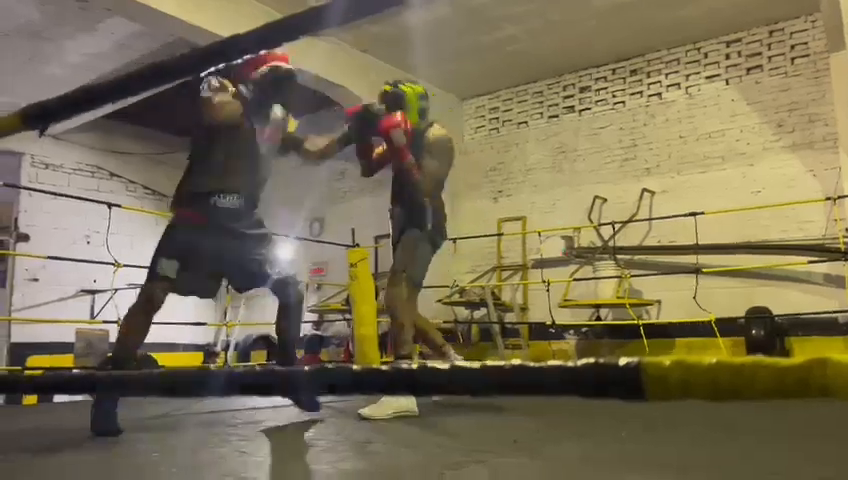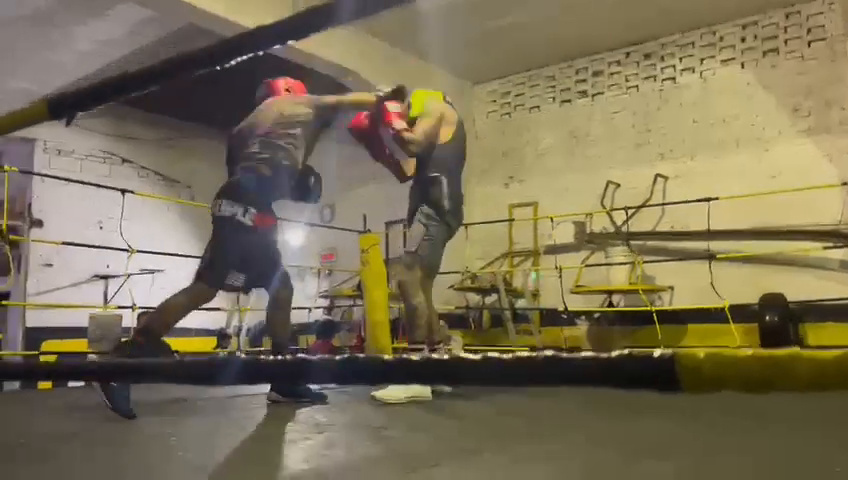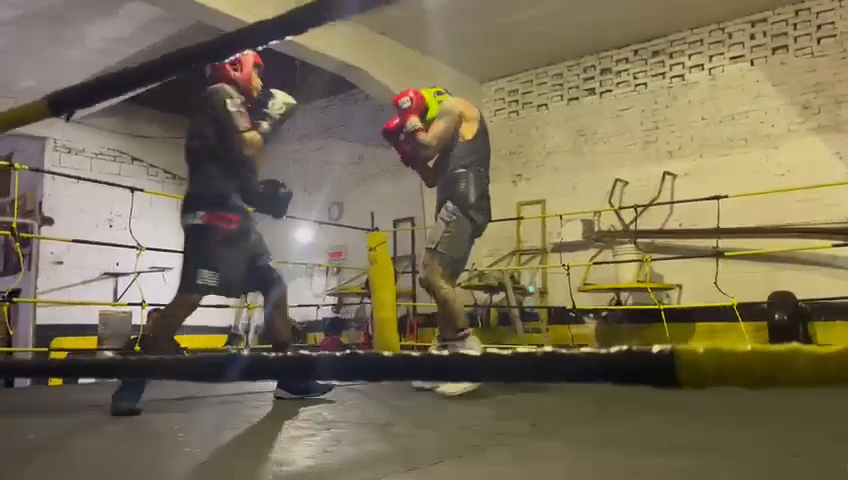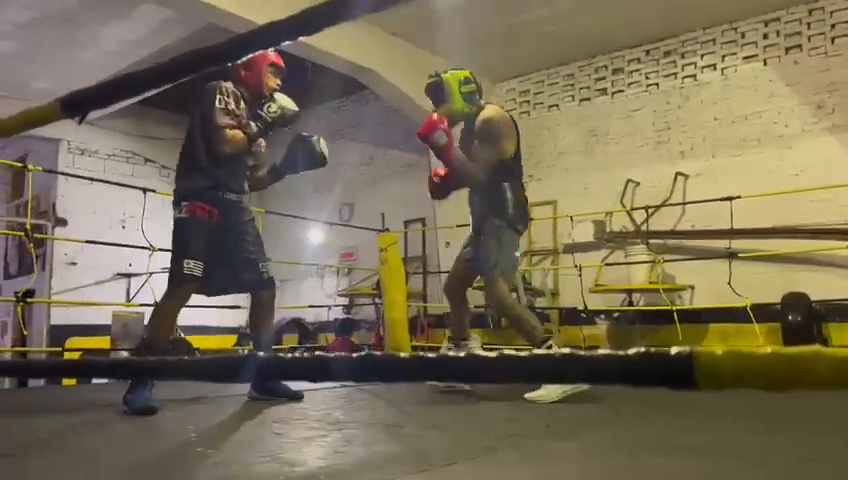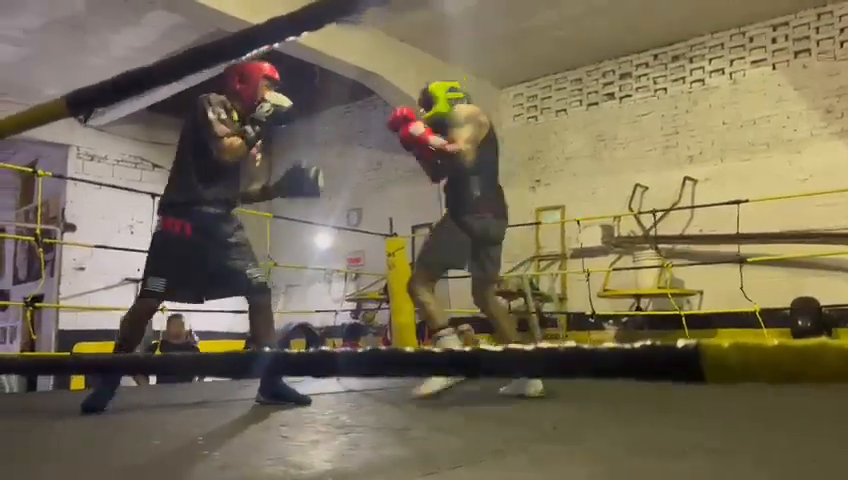
dt=0.4s
person 1, frame 1
left shoulder: (276, 112)
right shoulder: (218, 84)
right elbow: (216, 114)
right wrist: (254, 87)
left hip: (244, 221)
right hip: (198, 213)
left knee: (290, 288)
right knee: (153, 295)
left ankle: (286, 368)
right ankle: (108, 392)
person 1, frame 2
left shoulder: (243, 128)
right shoulder: (299, 105)
right elbow: (349, 100)
left wrist: (297, 185)
right wrist: (384, 96)
left hip: (249, 208)
right hip: (250, 207)
left knee: (282, 289)
right knee: (206, 287)
left ankle: (284, 379)
right ankle: (125, 362)
person 1, frame 3
left shoulder: (231, 103)
right shoulder: (221, 93)
right elbow: (248, 147)
left wrist: (259, 195)
right wrist: (270, 116)
left hip: (233, 212)
right hip: (212, 213)
left knee: (276, 289)
right knee: (190, 296)
left ankle: (289, 376)
right ankle: (133, 380)
person 1, frame 4
left shoulder: (251, 113)
right shoulder: (220, 91)
left elbow: (252, 179)
right elbow: (225, 143)
left wrist: (288, 163)
right wrist: (264, 120)
left hip: (234, 209)
right hip: (201, 204)
left knee: (265, 289)
right knee: (181, 289)
left ankle: (263, 377)
right ankle: (140, 383)
person 1, frame 5
left shoulder: (249, 129)
right shoulder: (211, 104)
right elbow: (225, 151)
left wrist: (284, 185)
right wrist: (259, 122)
left hip: (222, 223)
right hip: (184, 219)
left knee: (260, 293)
right knee: (150, 301)
left ankle: (270, 381)
right ankle: (109, 379)
person 2, frame 1
left shoulder: (437, 138)
right shoulder: (386, 133)
left elbow: (422, 189)
right elbow: (368, 170)
left wrist: (400, 146)
right wrist: (358, 132)
left hip: (424, 225)
right hip: (408, 226)
left knee: (397, 298)
right knee: (405, 308)
left ankle: (404, 391)
right ankle: (453, 363)
person 2, frame 2
left shoulder: (435, 107)
right shoulder: (434, 128)
left elbow: (413, 145)
right elbow: (408, 171)
left hip: (437, 207)
right hip: (432, 209)
left knee: (408, 279)
right knee: (421, 289)
person 2, frame 3
left shoulder: (454, 105)
right shoulder: (455, 136)
left elbow: (428, 147)
right elbow: (432, 177)
left wrist: (409, 117)
right wrist: (403, 143)
left hip: (462, 203)
right hip: (462, 206)
left knee: (432, 275)
right knee: (442, 283)
left ankle: (470, 353)
person 2, frame 4
left shoulder: (491, 119)
right shoulder: (469, 127)
left elbow: (477, 176)
left wrist: (442, 146)
right wrist: (446, 180)
left hip: (502, 218)
right hip: (485, 219)
left knee: (498, 297)
right knee: (454, 286)
person 2, frame 5
left shoulder: (467, 112)
right shoulder: (460, 129)
left elbow: (463, 158)
right elbow: (437, 174)
left wrist: (424, 137)
right wrist: (415, 137)
left hip: (469, 213)
right hip: (492, 216)
left knee: (419, 282)
right knee: (484, 295)
